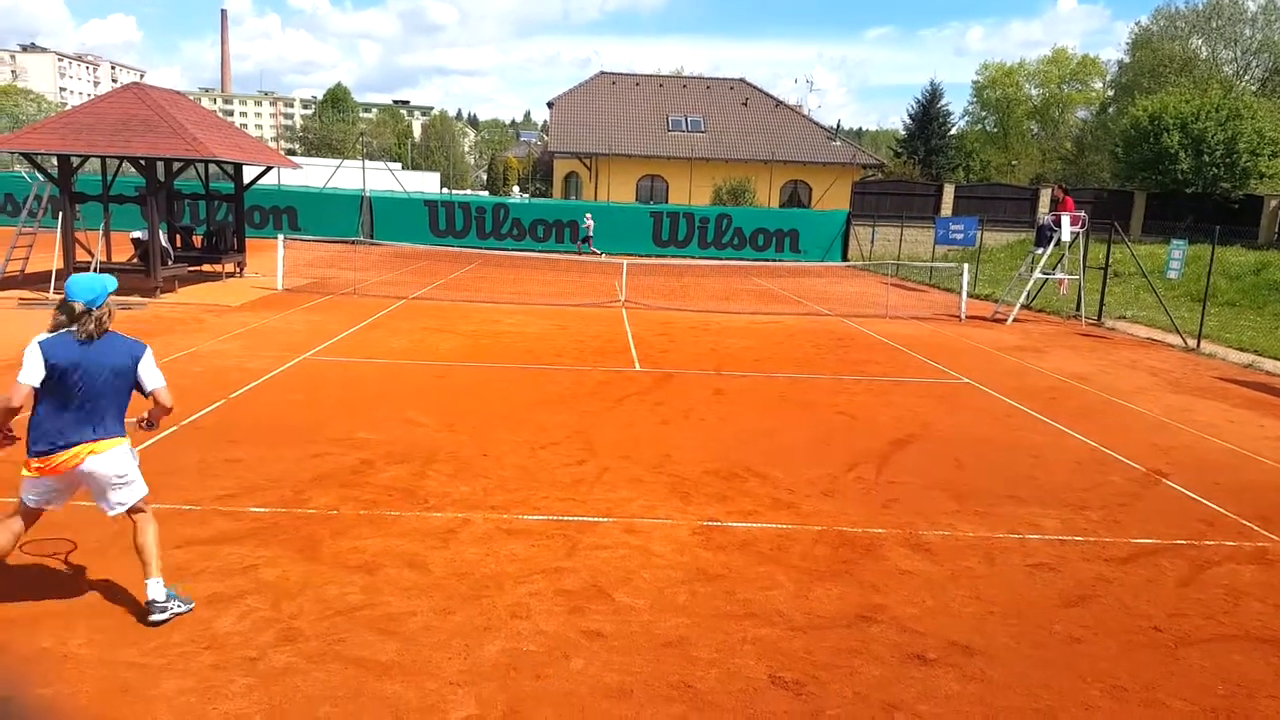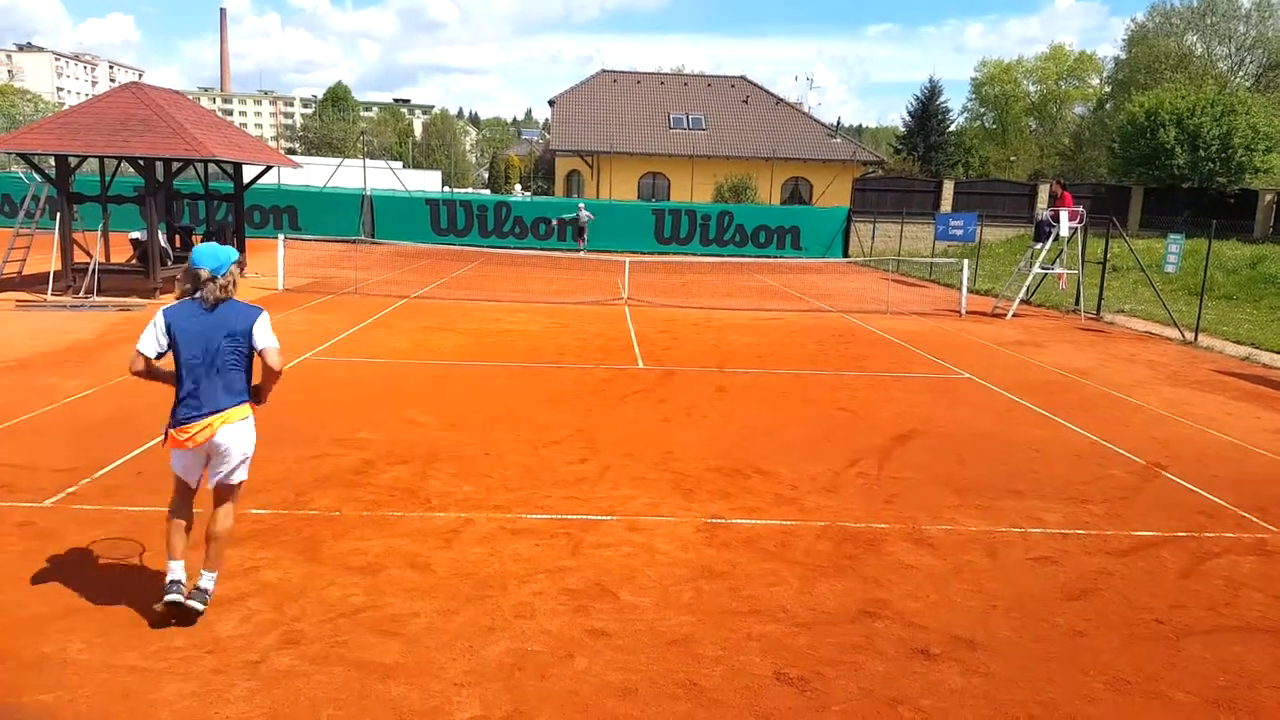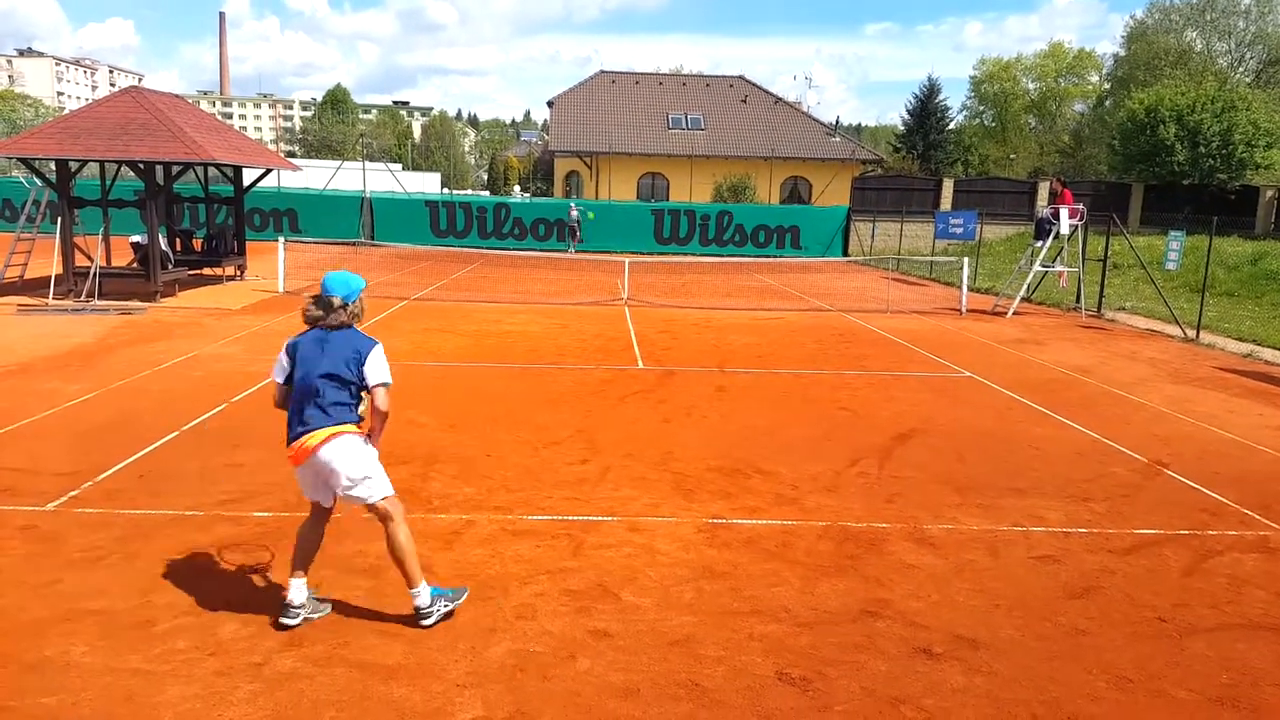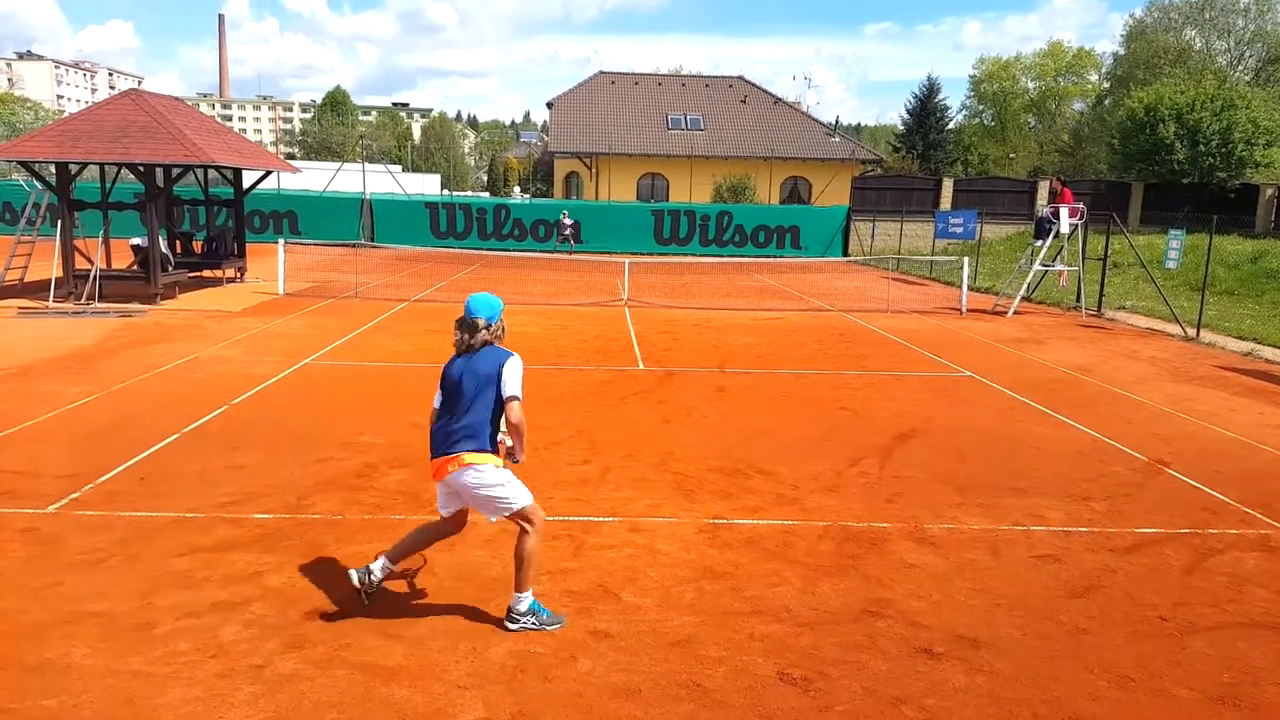
dt=0.2s
person 1, frame 1
left shoulder: (46, 346)
right shoulder: (134, 349)
right elbow: (165, 404)
right wrist: (149, 421)
left hip: (51, 455)
right hip: (108, 450)
right knee: (141, 515)
right ankle: (157, 597)
person 1, frame 2
left shoulder: (169, 316)
right shoulder: (251, 315)
left elbow: (138, 366)
right elbow: (274, 366)
right wrist: (259, 393)
left hip: (187, 425)
right hip: (231, 421)
left knee: (183, 495)
right knee: (225, 502)
left ankle: (174, 580)
right ankle: (203, 586)
person 1, frame 3
left shoulder: (297, 344)
right shoulder: (368, 346)
left elbow: (280, 399)
right elbow: (381, 405)
right wrist: (371, 434)
left hip: (302, 447)
right hip: (338, 442)
left knee: (321, 511)
right knee: (392, 515)
left ankle: (296, 600)
right ankle: (423, 599)
person 1, frame 4
left shoulder: (453, 365)
right shoulder: (506, 360)
right elbow: (515, 418)
right wrist: (519, 450)
left hip: (447, 461)
right hip: (472, 462)
left knee: (451, 522)
right knee: (533, 521)
left ankle: (374, 571)
right ankle: (522, 608)
